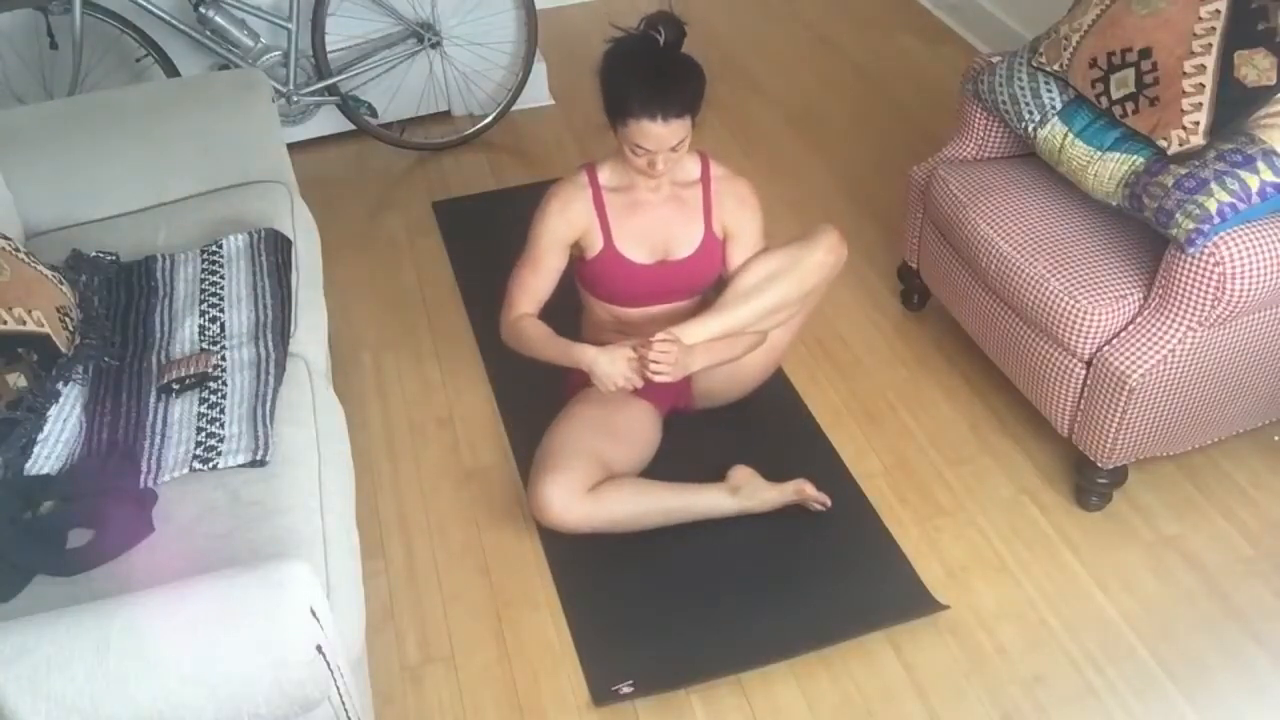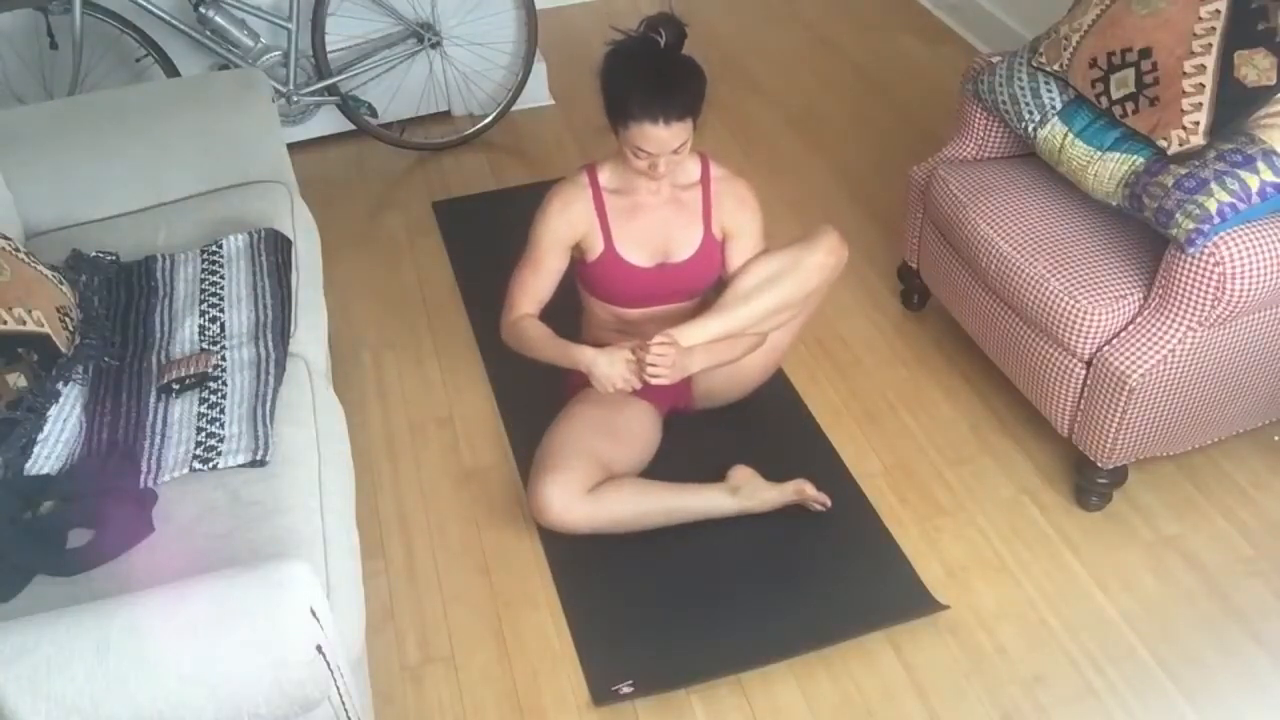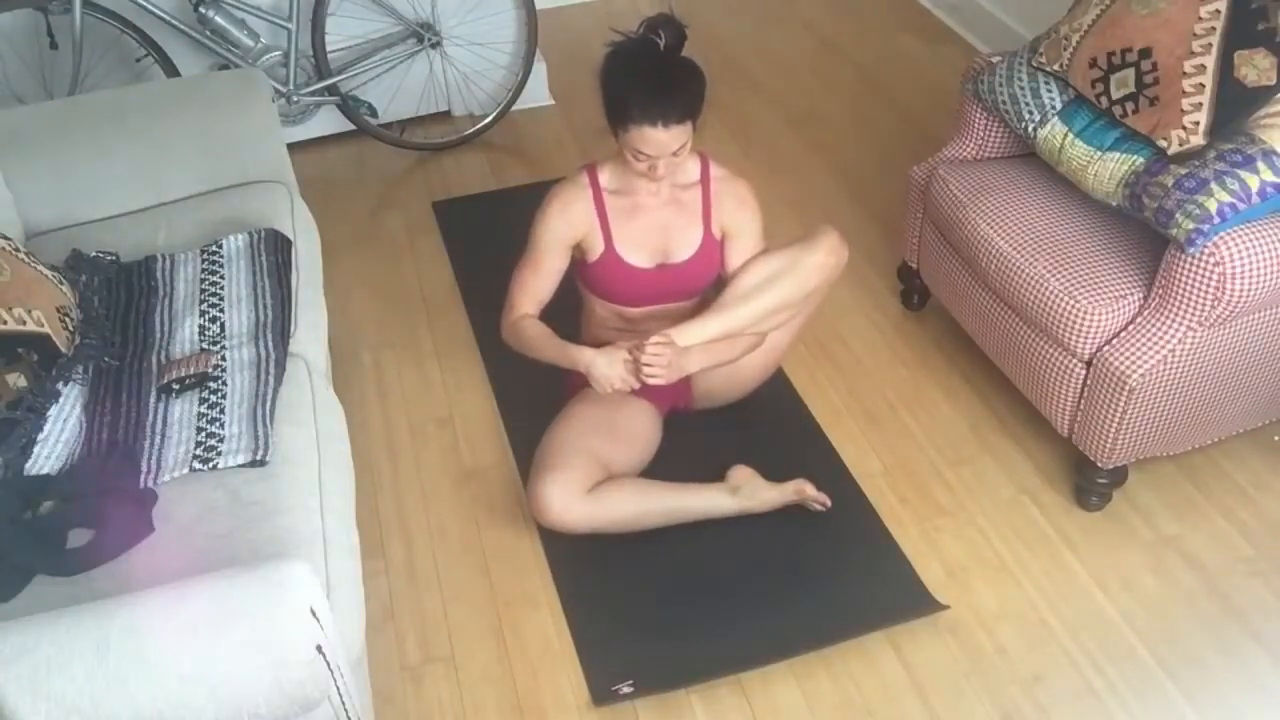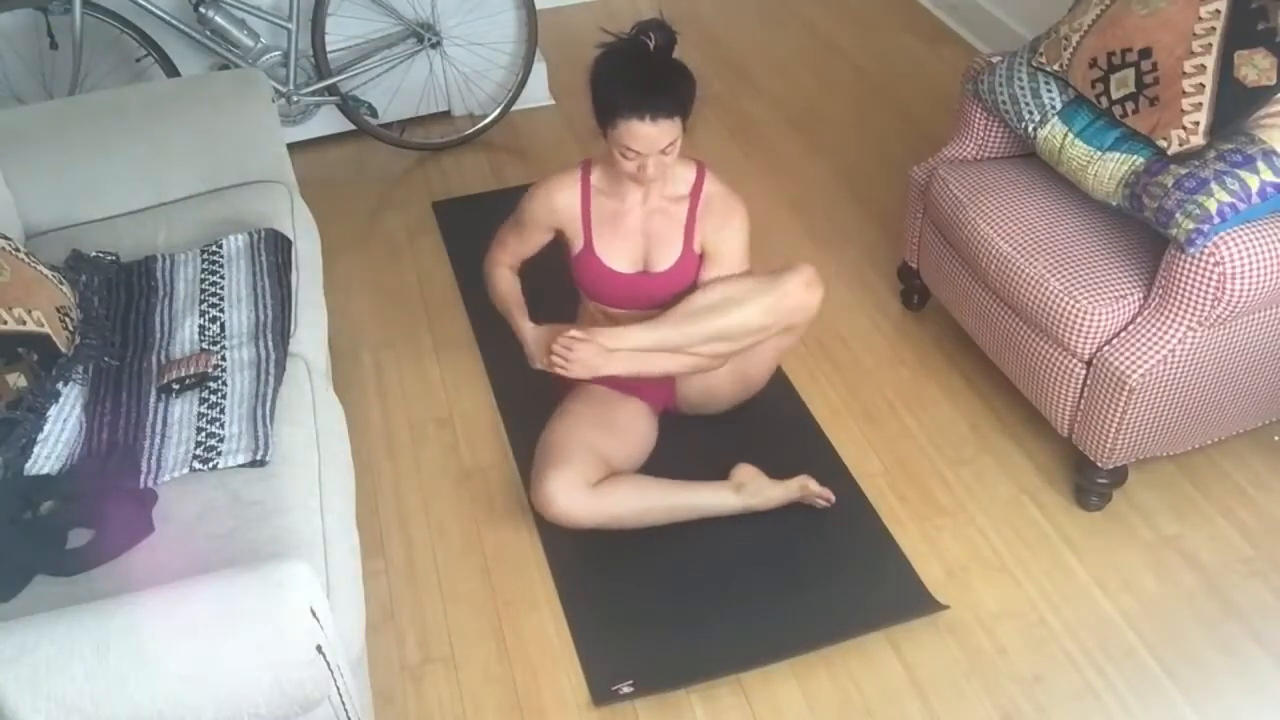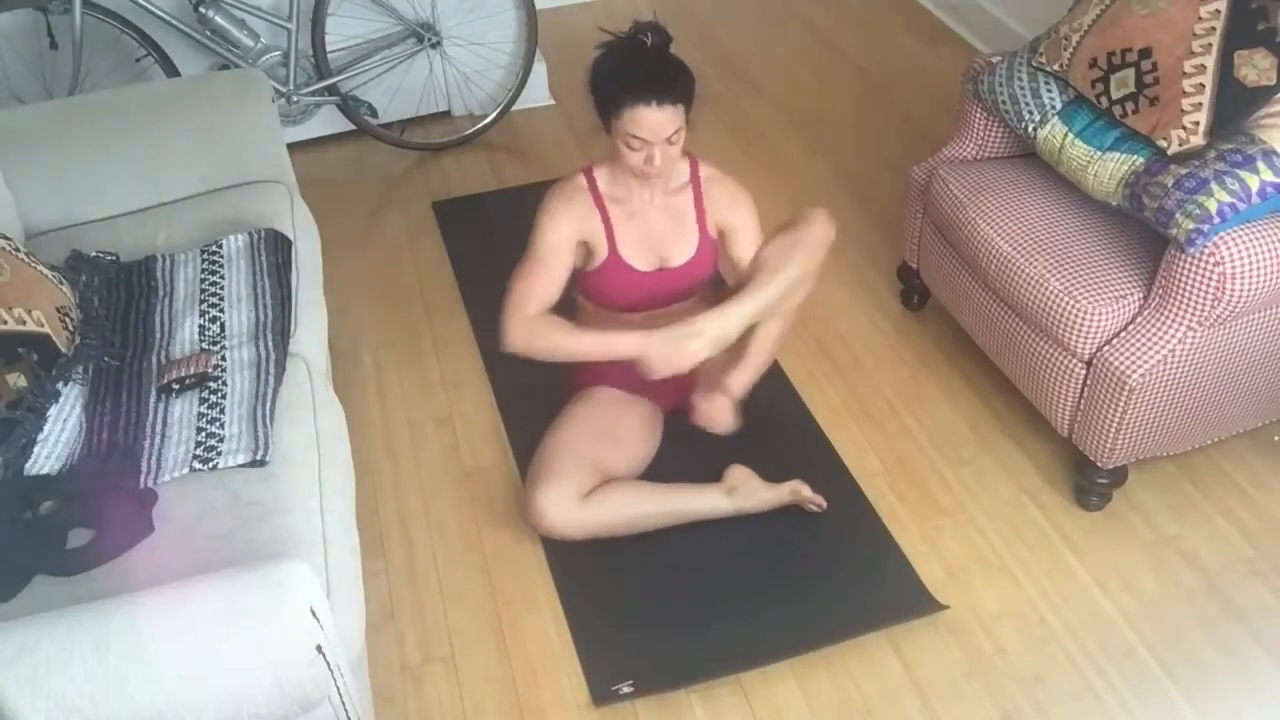
dt=0.5s
person 1, frame 1
left shoulder: (730, 194)
right shoulder: (572, 203)
left elbow: (752, 325)
right elbow: (516, 322)
left wrist: (688, 353)
right wrist: (588, 357)
left hip: (707, 370)
right hip: (618, 382)
left knee: (826, 246)
right knee: (554, 501)
left ankle: (676, 345)
right ankle: (736, 495)
person 1, frame 2
left shoulder: (729, 195)
right shoulder: (573, 204)
left elbow: (751, 325)
right elbow: (516, 322)
left wrist: (685, 354)
right wrist: (587, 358)
left hip: (706, 370)
right hip: (618, 382)
left knee: (826, 248)
right knee: (554, 502)
left ankle: (677, 344)
right ankle: (736, 495)
person 1, frame 3
left shoulder: (729, 195)
right shoulder: (573, 204)
left elbow: (751, 323)
right elbow: (517, 322)
left wrist: (682, 356)
right wrist: (585, 359)
left hip: (706, 369)
right hip: (617, 379)
left knee: (827, 248)
right knee: (554, 502)
left ankle: (676, 345)
right ankle: (736, 495)
person 1, frame 4
left shoulder: (720, 210)
right shoulder: (561, 197)
left elbow: (717, 347)
right elbow: (499, 263)
left wrist: (606, 350)
right wrist: (527, 331)
left hip: (699, 376)
right hip: (614, 387)
left knee: (802, 289)
right knee: (557, 496)
left ankle: (604, 340)
right ankle: (740, 495)
person 1, frame 5
left shoulder: (720, 194)
right shoulder: (572, 206)
left elbow: (766, 301)
right elbow: (519, 331)
left wrist: (731, 386)
right wrist: (646, 343)
left hip: (706, 366)
right hip: (618, 379)
left knee: (816, 225)
right knee: (550, 509)
right ankle: (733, 495)
